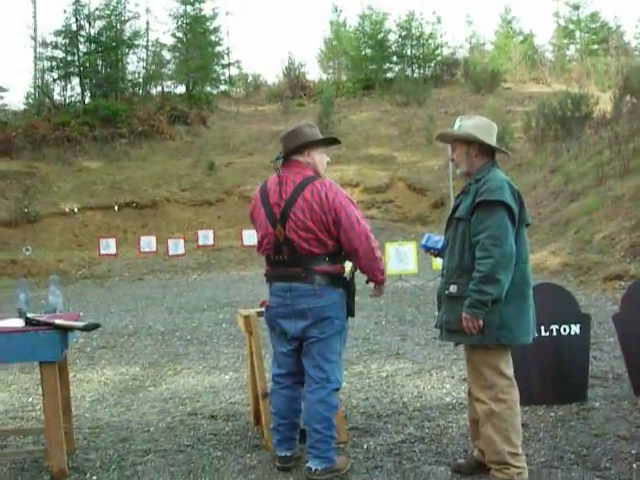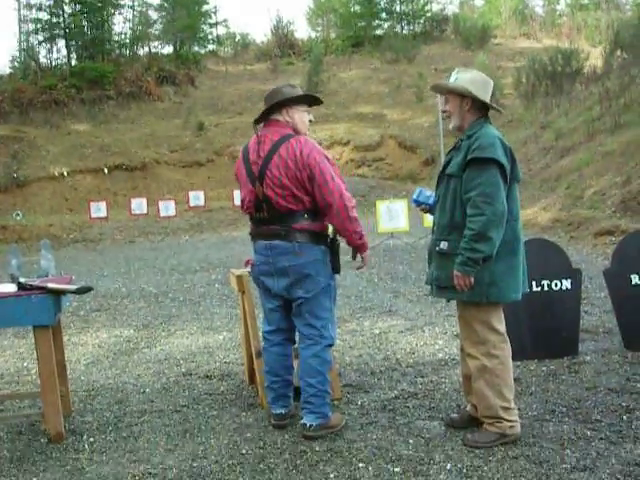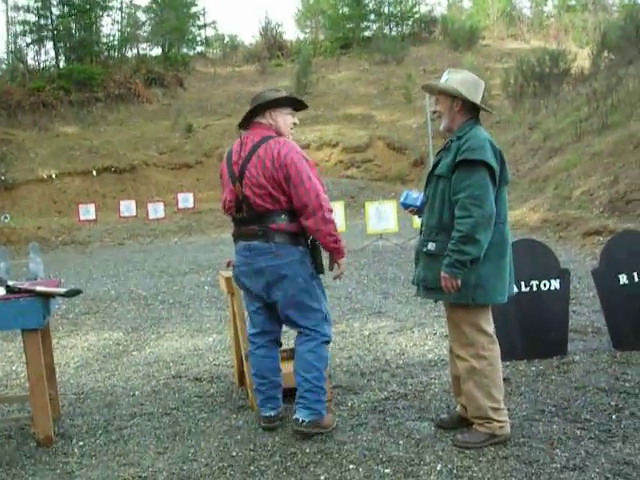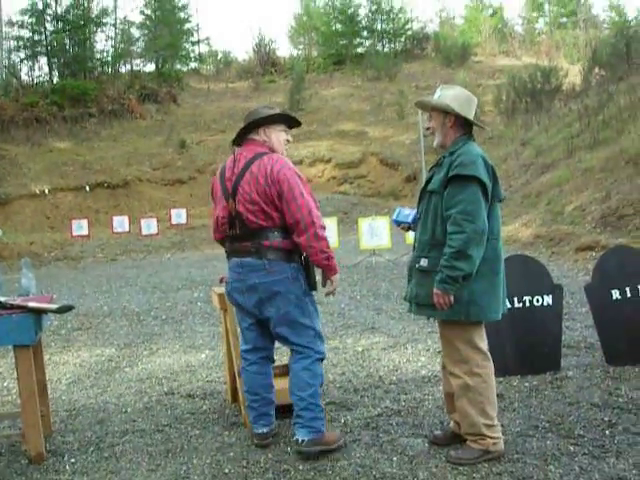
dt=0.2s
person 1, frame 1
left shoulder: (492, 189)
right shoulder: (481, 186)
left elbow: (496, 256)
left wrist: (476, 306)
right wrist: (447, 250)
left hip: (487, 313)
right hip: (479, 309)
left knee: (494, 388)
right knee: (481, 386)
person 1, frame 2
left shoulder: (484, 145)
right shoulder: (472, 142)
left elbow: (487, 212)
left wrist: (467, 263)
right wrist: (438, 206)
left hip: (478, 269)
right hip: (468, 265)
left knee: (486, 344)
right knee: (473, 342)
left ankle: (502, 421)
right ankle: (480, 407)
person 1, frame 3
left shoulder: (474, 146)
right shoulder: (462, 143)
left elbow: (476, 215)
left wrist: (455, 265)
right wrist: (427, 208)
left hip: (466, 270)
right hip: (456, 266)
left knee: (475, 345)
right knee: (462, 343)
left ankle: (491, 421)
right ankle: (470, 408)
person 1, frame 4
left shoulder: (466, 162)
right shoulder: (456, 159)
left elbow: (468, 230)
left wrist: (447, 281)
right wrist: (419, 224)
left hip: (460, 286)
right hip: (452, 282)
left knee: (468, 361)
right knee: (455, 359)
left ankle: (485, 438)
right ankle: (462, 424)
person 2, frame 1
left shoulder: (262, 193)
right shoulder: (326, 192)
right elbow: (362, 243)
right wrist: (378, 277)
left hip: (279, 295)
right hip: (321, 296)
left knee: (285, 376)
right knee: (322, 380)
left ankle: (285, 450)
person 2, frame 2
left shoulder: (246, 154)
right shoulder: (303, 148)
right elbow: (338, 204)
right wrist: (359, 243)
left hip: (264, 254)
right hip: (304, 253)
left knee: (276, 333)
right knee: (316, 336)
left ankle: (279, 408)
right ankle: (315, 416)
person 2, frame 3
left shoulder: (232, 156)
right shoulder: (283, 150)
right elbow: (315, 205)
right wrist: (335, 250)
left hip: (246, 256)
right hip: (284, 255)
left knee: (262, 336)
right knee: (314, 330)
left ankle: (269, 410)
right ankle: (309, 412)
person 2, frame 4
left shoulder: (224, 173)
right shoulder: (276, 165)
left elbow: (220, 231)
right elbow: (307, 222)
right wrist: (328, 266)
left hip: (239, 273)
right hip: (277, 271)
left knee: (254, 352)
right knee: (307, 350)
left ankle: (262, 427)
right ankle: (309, 432)
